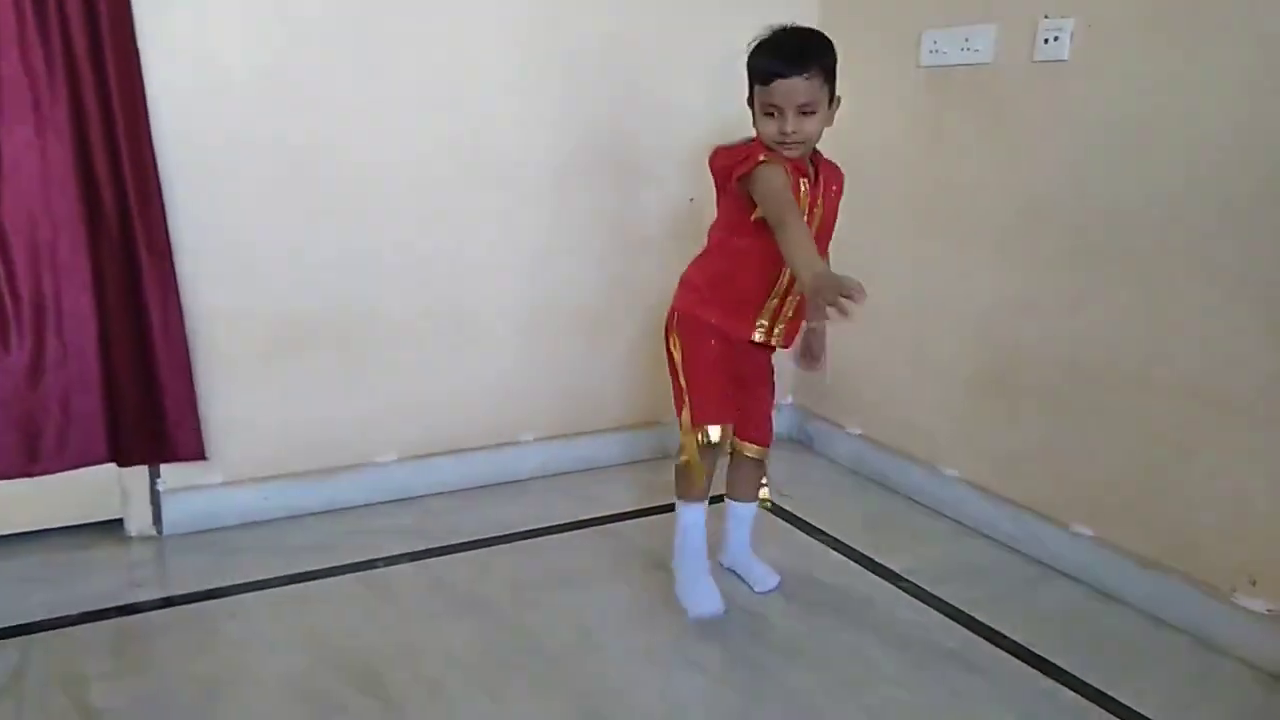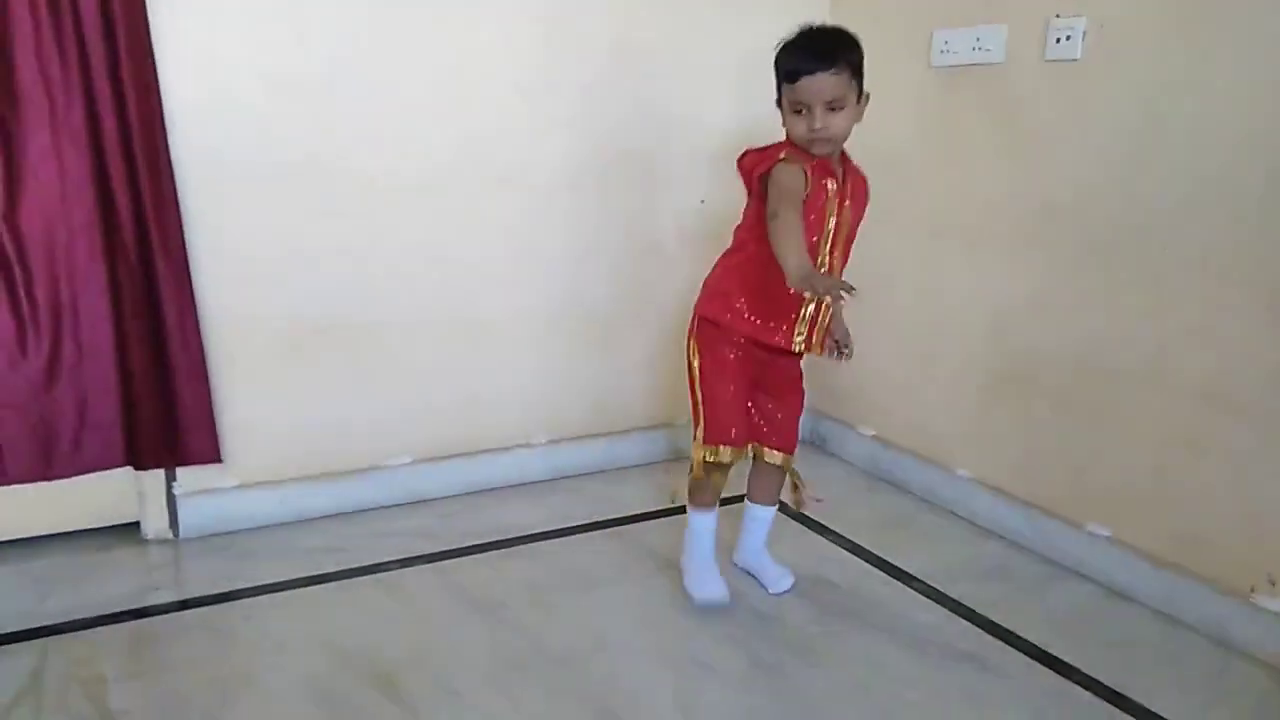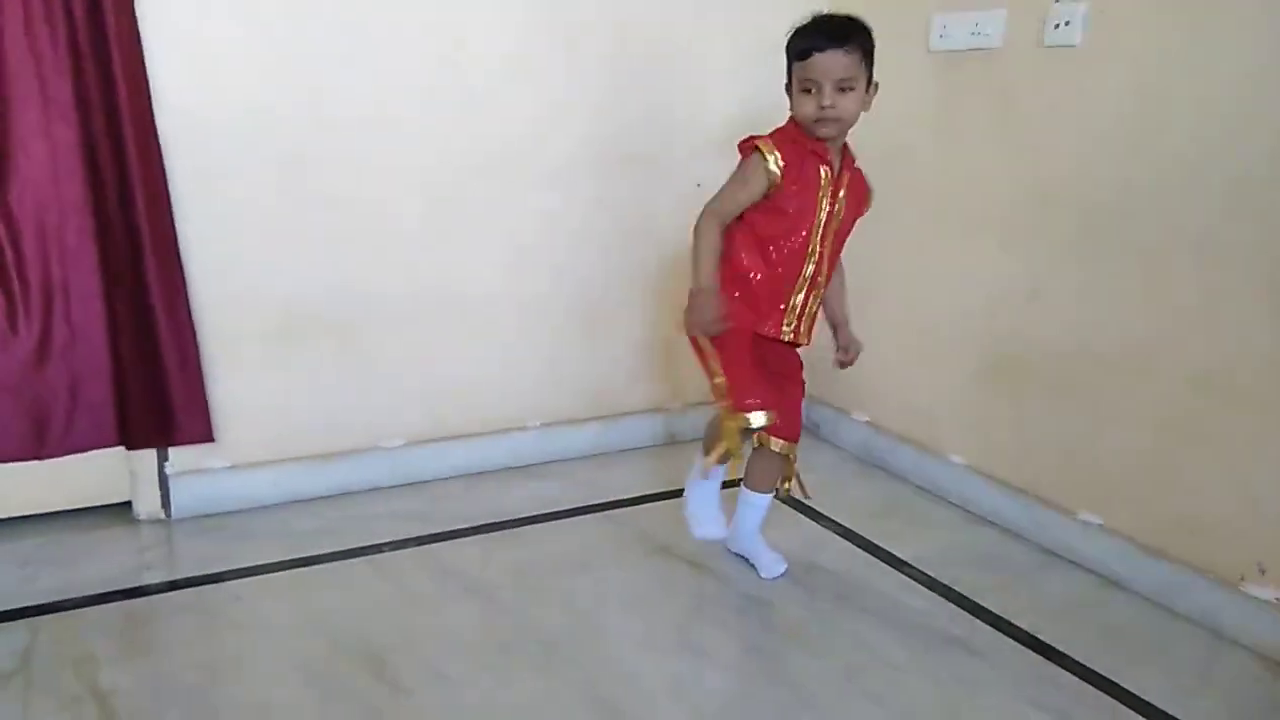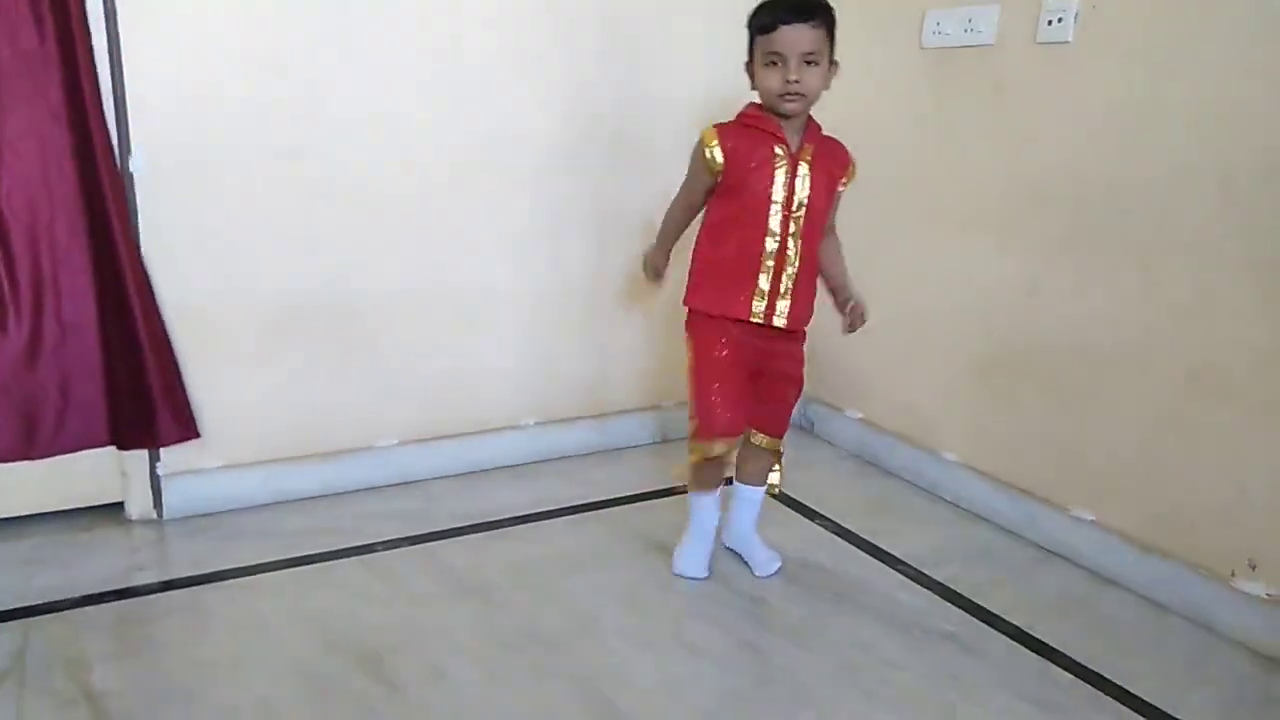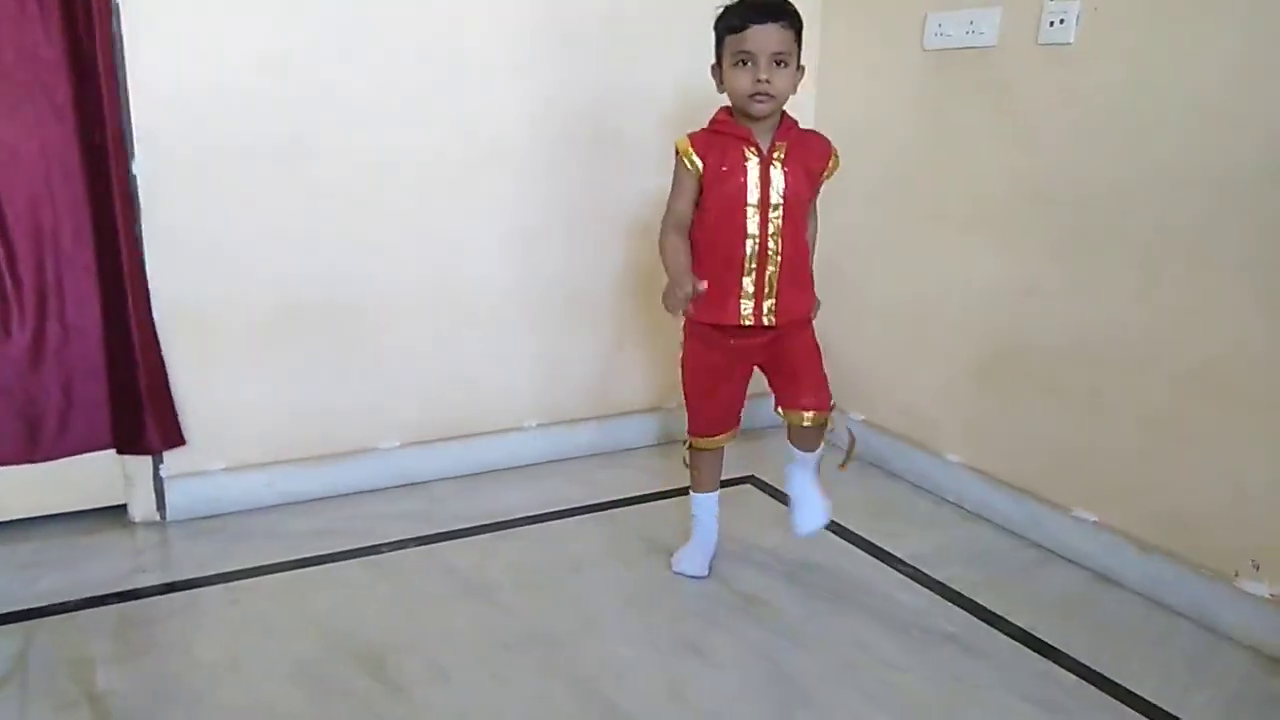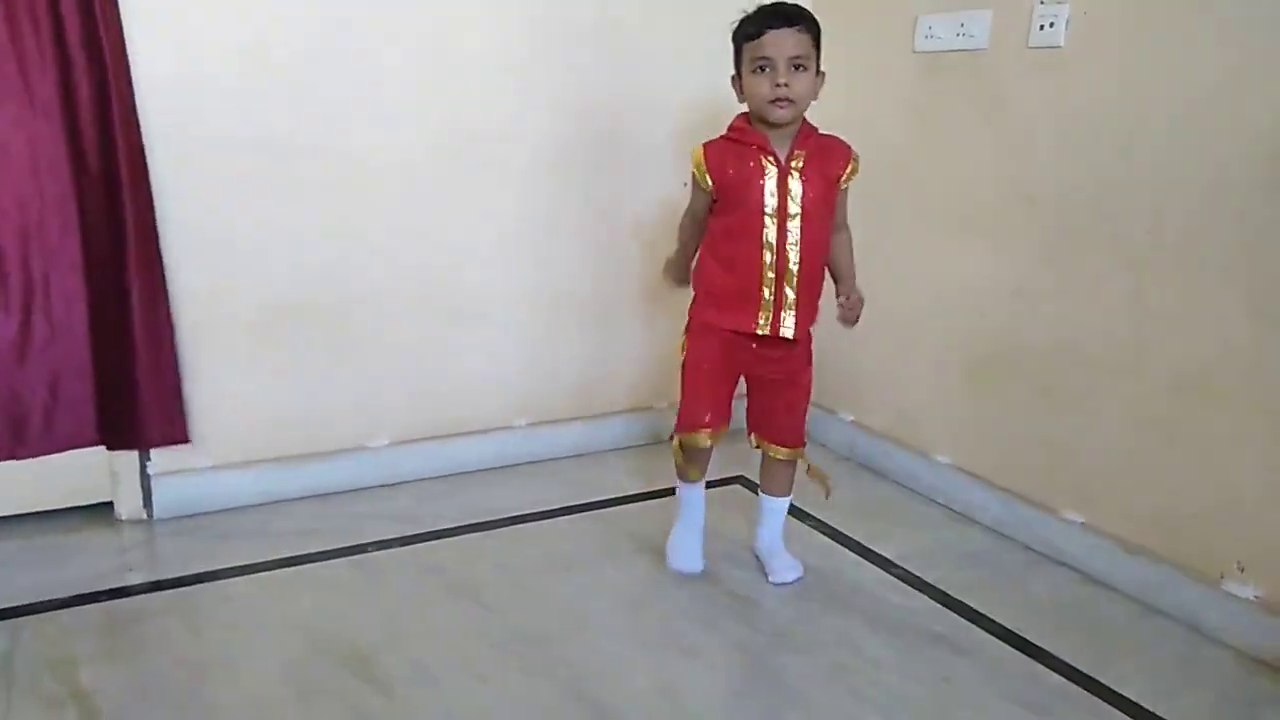
dt=0.3s
person 1, frame 1
left shoulder: (829, 178)
right shoulder: (759, 169)
right elbow: (786, 222)
left wrist: (813, 325)
right wrist: (816, 280)
left hip: (758, 334)
right hip: (703, 321)
left knee: (755, 441)
right knee: (707, 432)
left ankle: (737, 546)
right ankle: (690, 556)
person 1, frame 2
left shoulder: (854, 184)
right shoulder: (787, 167)
right elbow: (782, 221)
left wrist: (835, 320)
right wrist: (797, 276)
left hip: (786, 341)
right hip: (729, 326)
left knee: (779, 445)
right knee: (720, 441)
left ankle: (752, 547)
right ankle: (701, 550)
person 1, frame 3
left shoulder: (855, 184)
right shoulder: (773, 156)
right elbow: (712, 218)
left wrist: (841, 327)
right wrist: (704, 290)
left hip: (783, 330)
right hip: (728, 316)
left knee: (782, 433)
right knee: (749, 411)
left ankle: (746, 531)
right ankle: (704, 481)
person 1, frame 4
left shoulder: (833, 158)
right shoulder: (725, 144)
right elbow: (686, 205)
left wrist: (843, 294)
right wrist: (659, 251)
left hip: (786, 324)
right hip: (718, 316)
left knee: (767, 431)
right knee: (717, 429)
left ankle: (742, 528)
right ankle: (699, 530)
person 1, frame 5
left shoulder: (813, 152)
right shoulder: (700, 150)
right elbow: (675, 226)
right wrist: (679, 279)
left hip: (787, 317)
right hip: (715, 319)
left knee: (811, 410)
right knee: (708, 430)
left ankle: (801, 477)
right ankle: (704, 533)
person 1, frame 6
left shoulder: (833, 160)
right shoulder: (718, 158)
left wrist: (848, 285)
right wrist: (681, 262)
left hip: (790, 330)
right hip: (719, 321)
left knee: (783, 437)
right knee: (697, 432)
left ankle: (770, 538)
right ankle: (689, 520)
